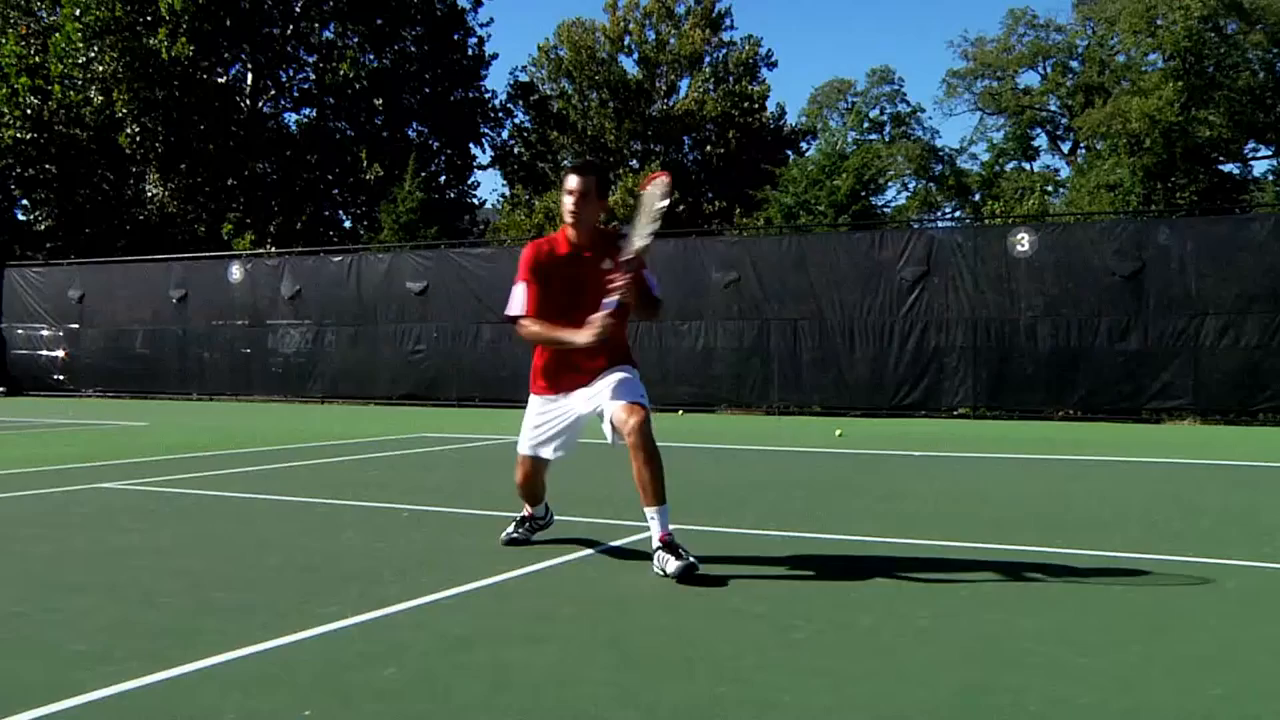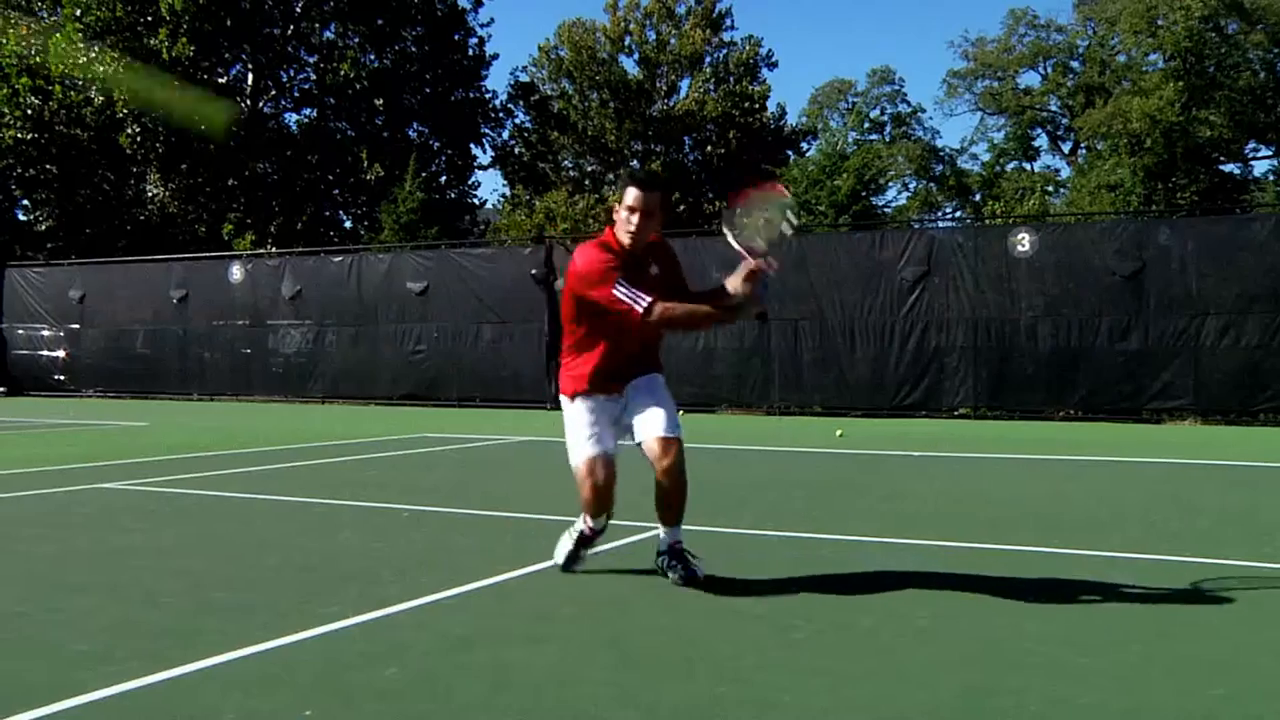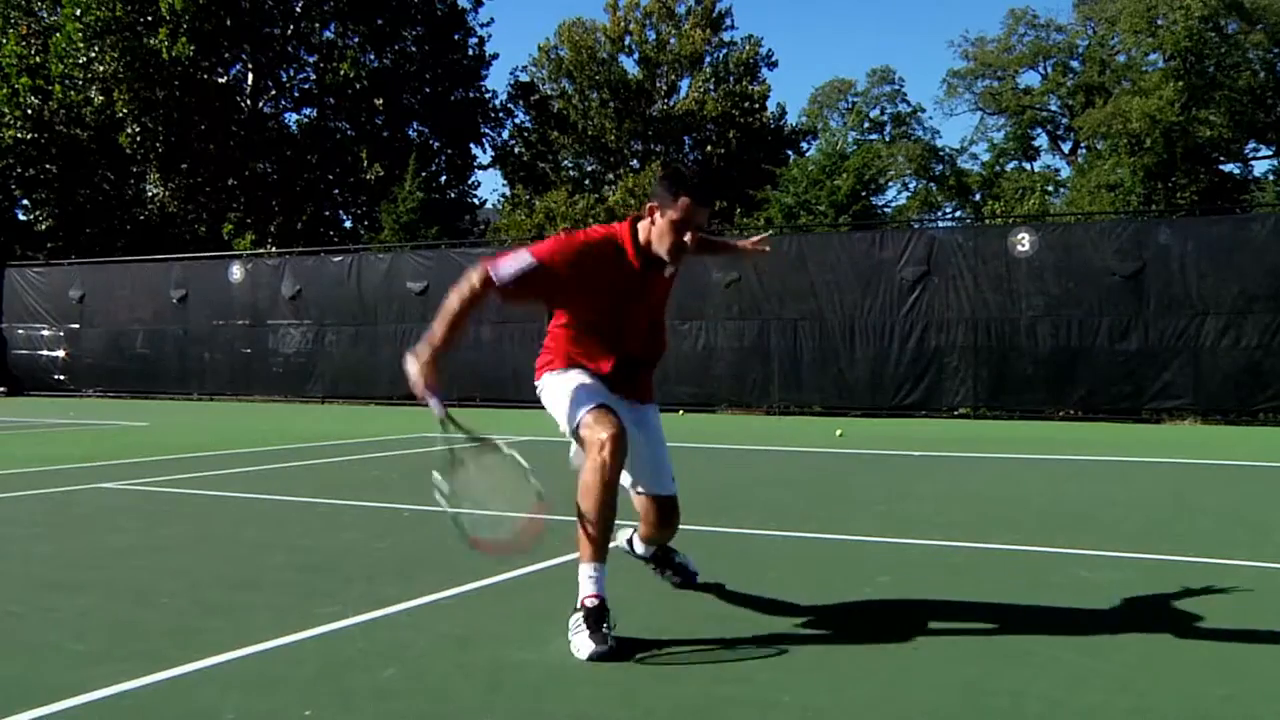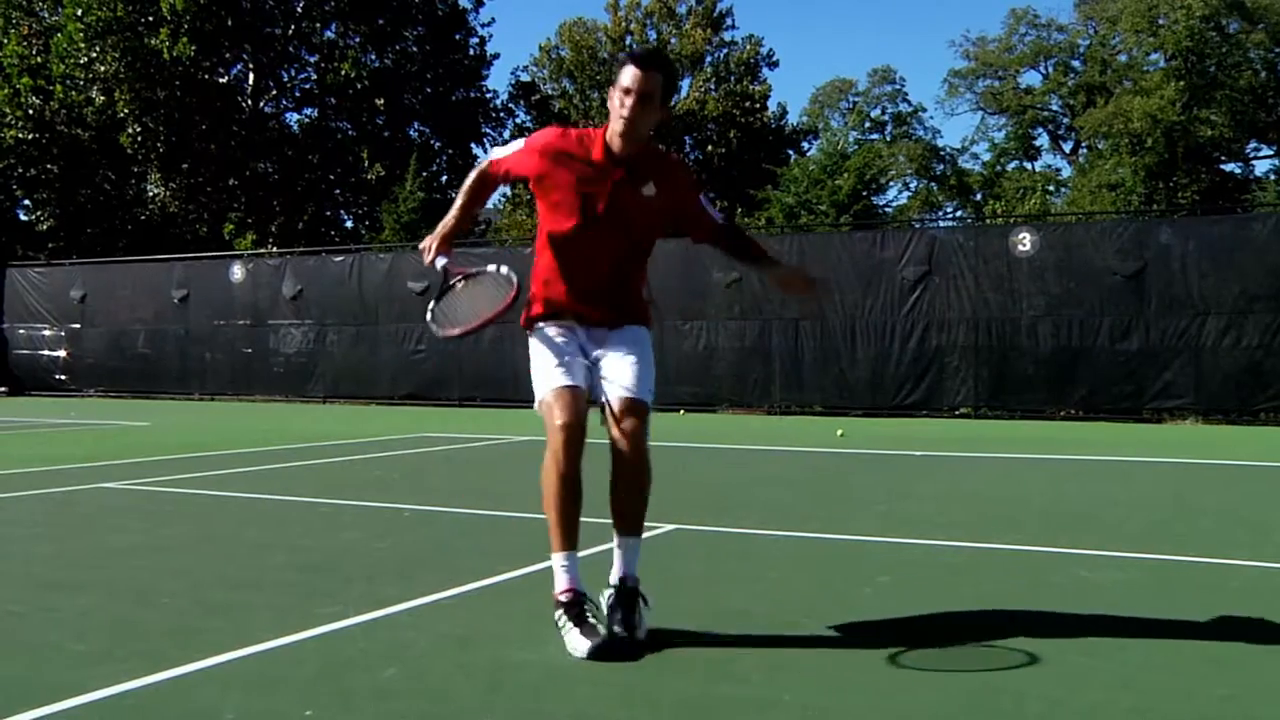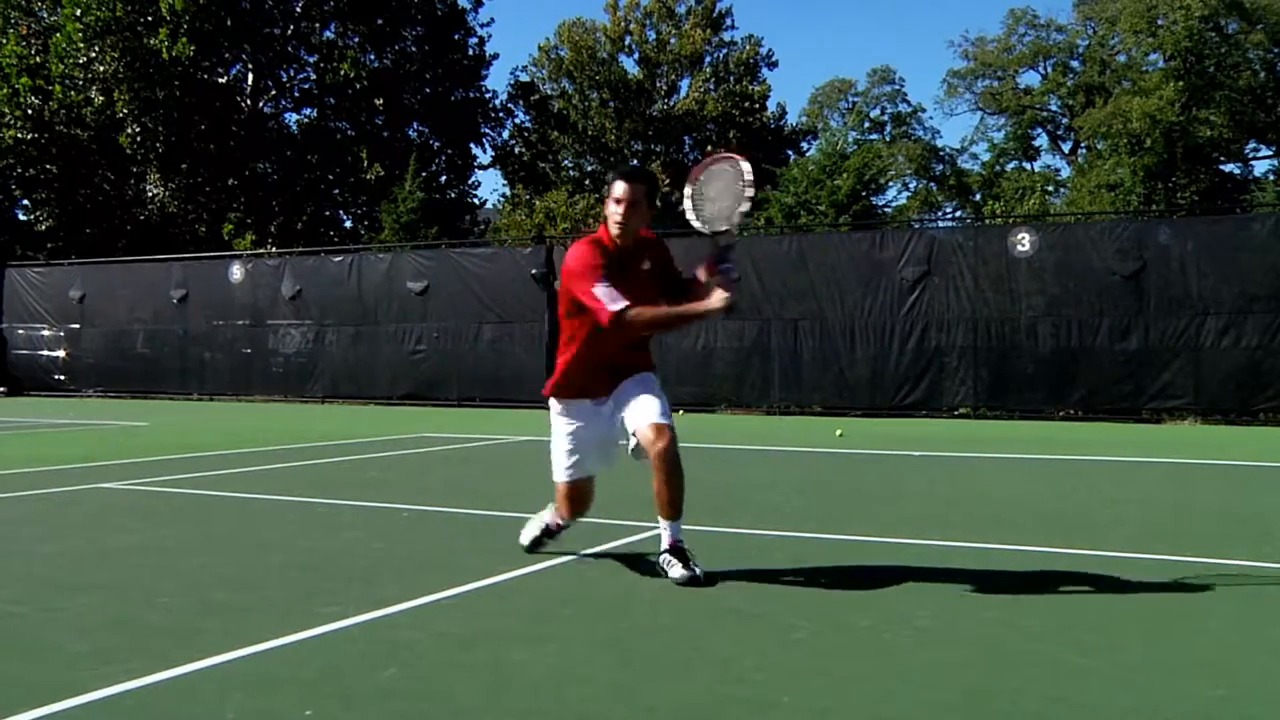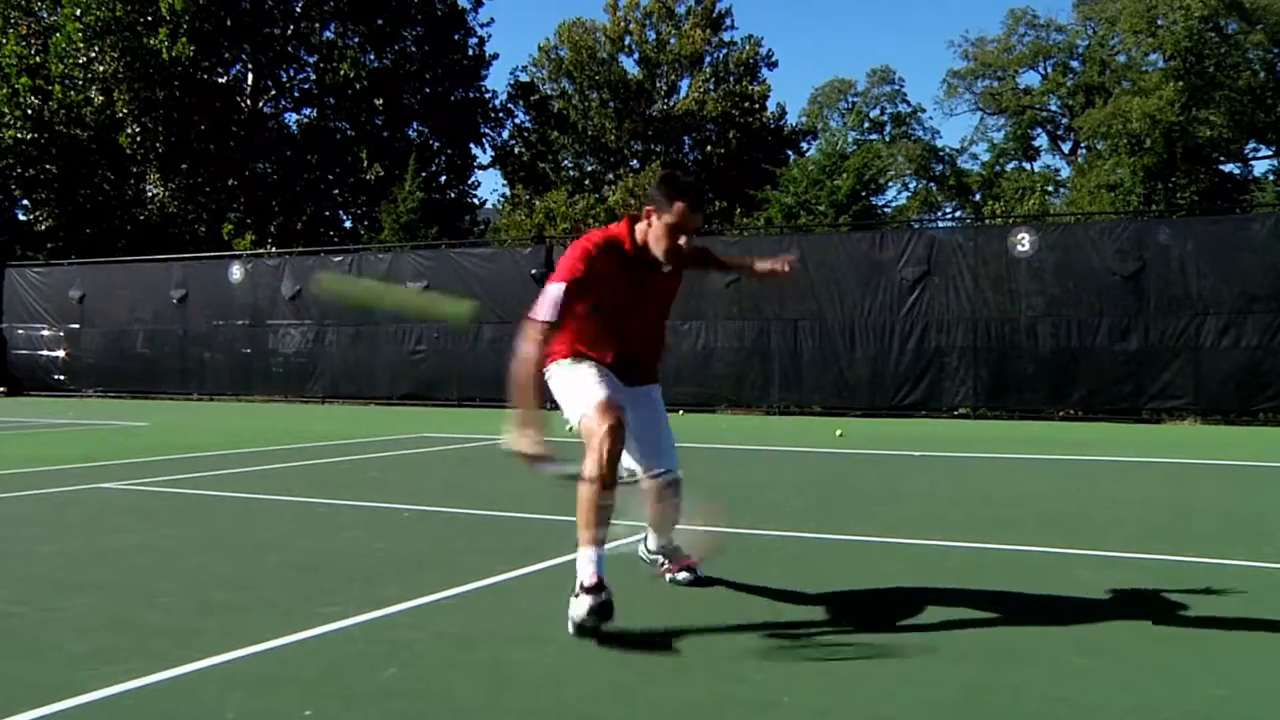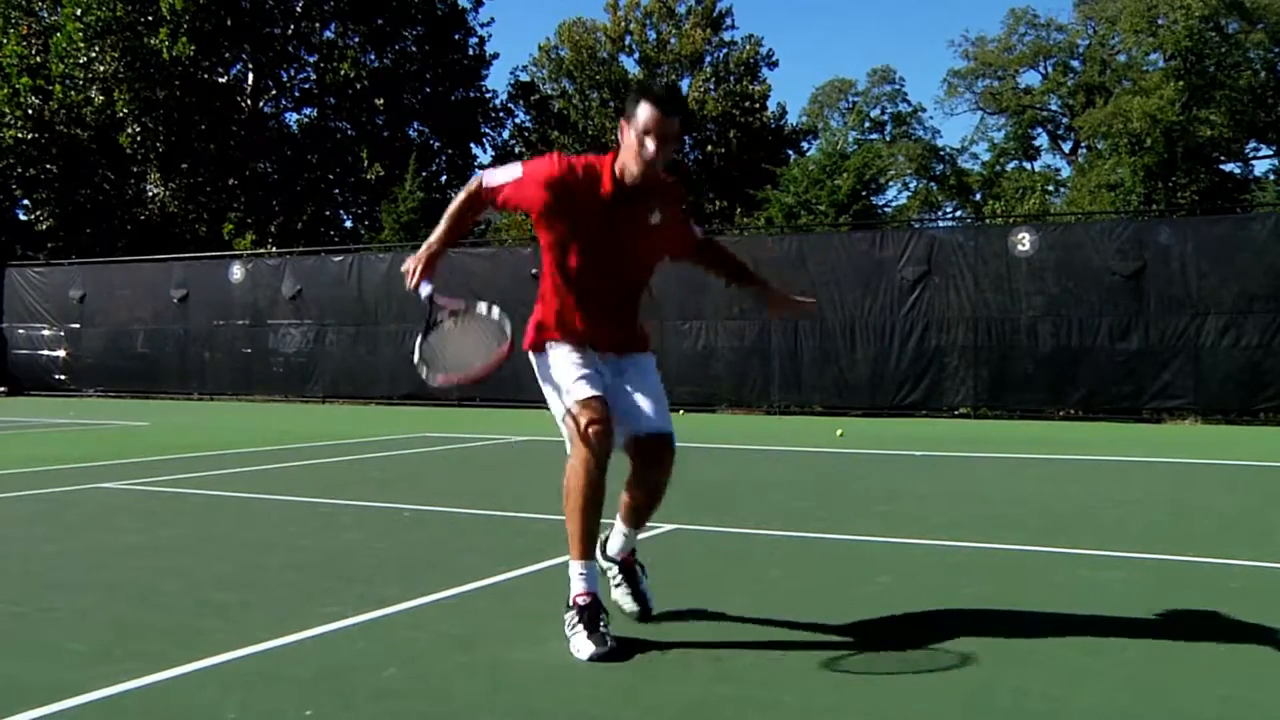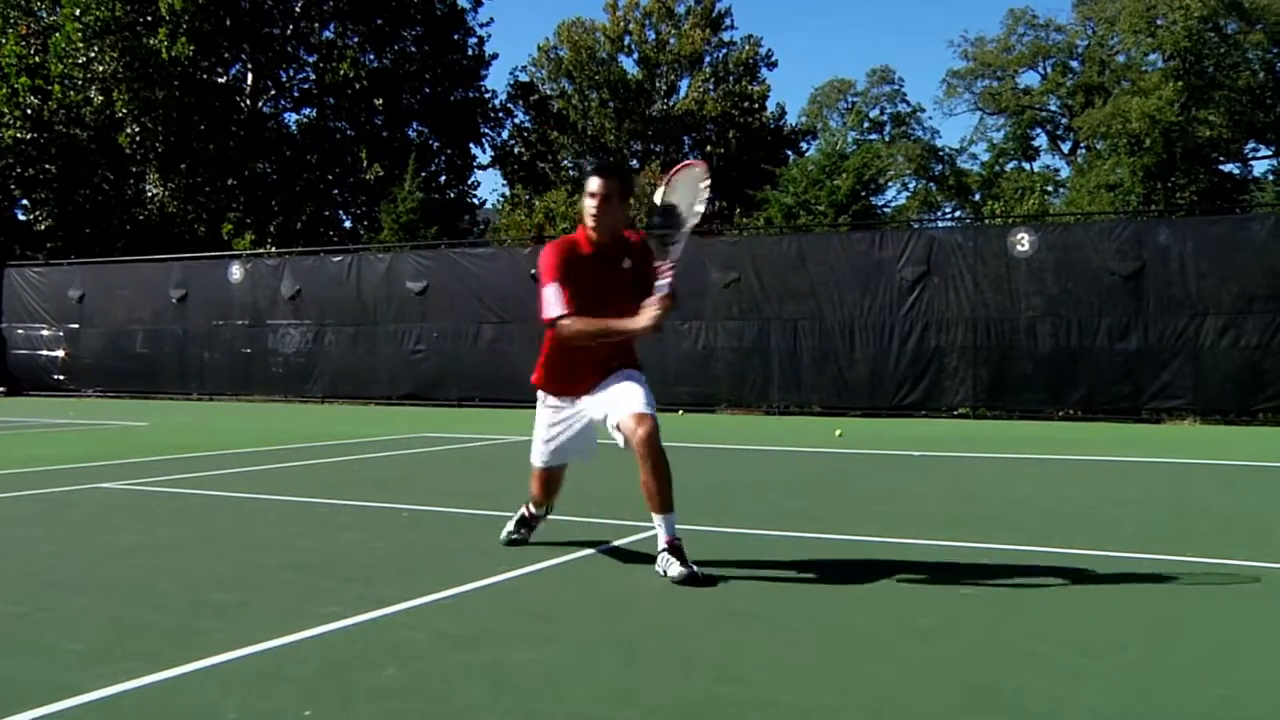
dt=0.3s
person 1, frame 1
left shoulder: (622, 247)
right shoulder: (536, 255)
left elbow: (648, 307)
right elbow: (525, 325)
left wrist: (632, 294)
right wrist: (577, 337)
left hip: (609, 372)
right hip: (553, 383)
left knee: (636, 422)
right knee: (526, 477)
left ankle: (663, 541)
right ankle: (535, 513)
person 1, frame 2
left shoulder: (660, 251)
right shoulder: (592, 260)
left elbow: (687, 303)
right elbow: (658, 317)
left wrist: (732, 285)
right wrist: (730, 306)
left hip: (640, 377)
right hip: (587, 383)
left knee: (667, 456)
right knee: (597, 492)
left ankle: (670, 547)
right ankle: (590, 523)
person 1, frame 3
left shoulder: (665, 248)
right shoulder: (585, 249)
right elbow: (480, 278)
left wrist: (730, 247)
right wrist: (431, 347)
left hip: (633, 389)
right hip: (574, 376)
left knee: (663, 516)
right knee: (608, 437)
left ankle: (645, 543)
right ankle: (589, 604)
person 1, frame 4
left shoulder: (669, 174)
right shoulder: (553, 147)
left elbow: (720, 233)
right elbow: (488, 170)
left wrist: (775, 267)
right wrist: (448, 230)
left hip: (623, 324)
right hip: (557, 321)
left knee: (629, 426)
right knee: (565, 425)
left ankle: (625, 580)
right ankle: (569, 596)
person 1, frame 5
left shoulder: (654, 248)
right shoulder: (583, 256)
left elbow: (674, 301)
right elbow: (628, 319)
left wrist: (702, 284)
right wrist: (702, 307)
left hip: (631, 376)
right hip: (575, 387)
left knee: (661, 440)
right knee: (574, 505)
left ankle: (672, 546)
right ankle: (556, 516)
person 1, frame 6
left shoulder: (673, 249)
right shoulder: (589, 254)
right elbow: (536, 333)
left wrist: (751, 265)
right wrist: (523, 417)
left hip: (637, 376)
right hip: (579, 364)
left knee: (666, 492)
right knee: (608, 424)
left ankle: (658, 547)
right ankle: (590, 583)
person 1, frame 7
left shoulder: (666, 202)
right shoulder: (559, 177)
left elbow: (703, 250)
right elbow: (477, 191)
left wrist: (763, 290)
right wrist: (430, 250)
left hip: (625, 351)
right hip: (561, 343)
left knee: (657, 455)
right knee: (593, 432)
left ankle: (620, 546)
right ankle: (581, 600)
person 1, frame 8
left shoulder: (637, 247)
right shoulder: (558, 255)
left elbow: (654, 302)
right elbow: (565, 328)
left wrist: (665, 291)
right wrist: (630, 325)
left hip: (616, 372)
right hip: (561, 381)
left knee: (644, 432)
right knee: (544, 483)
left ankle: (668, 546)
right ankle: (533, 512)
